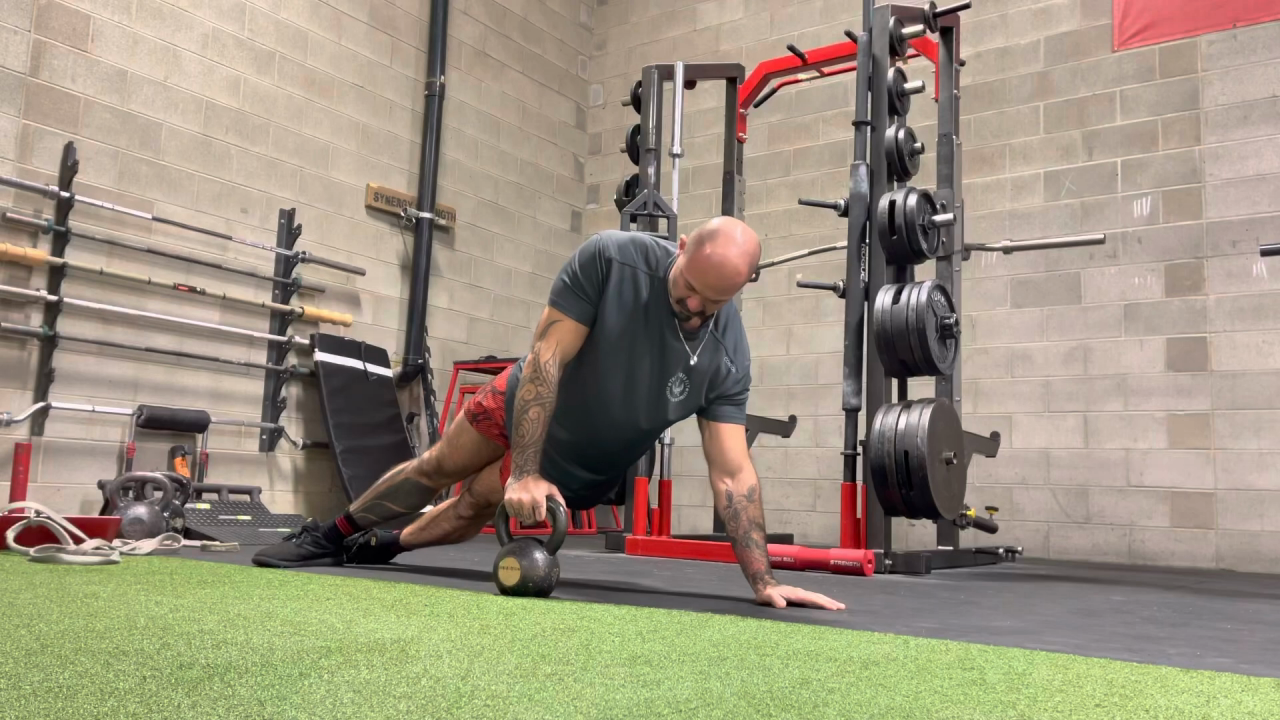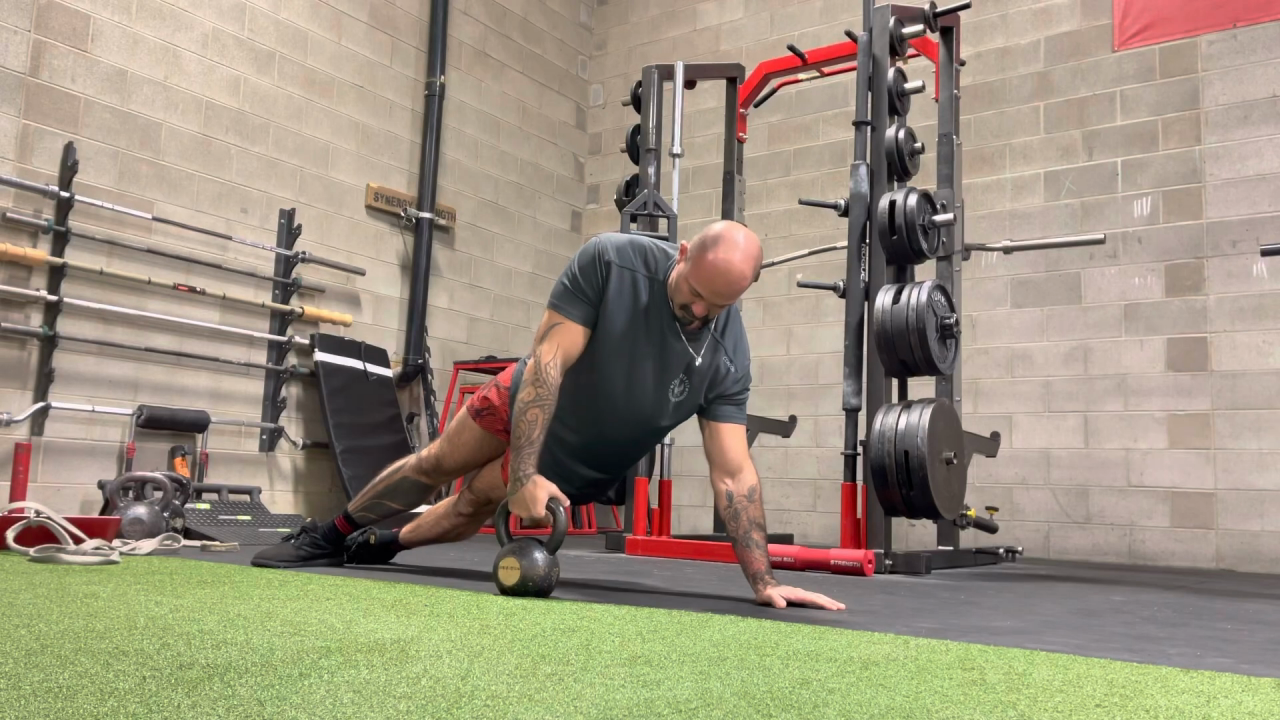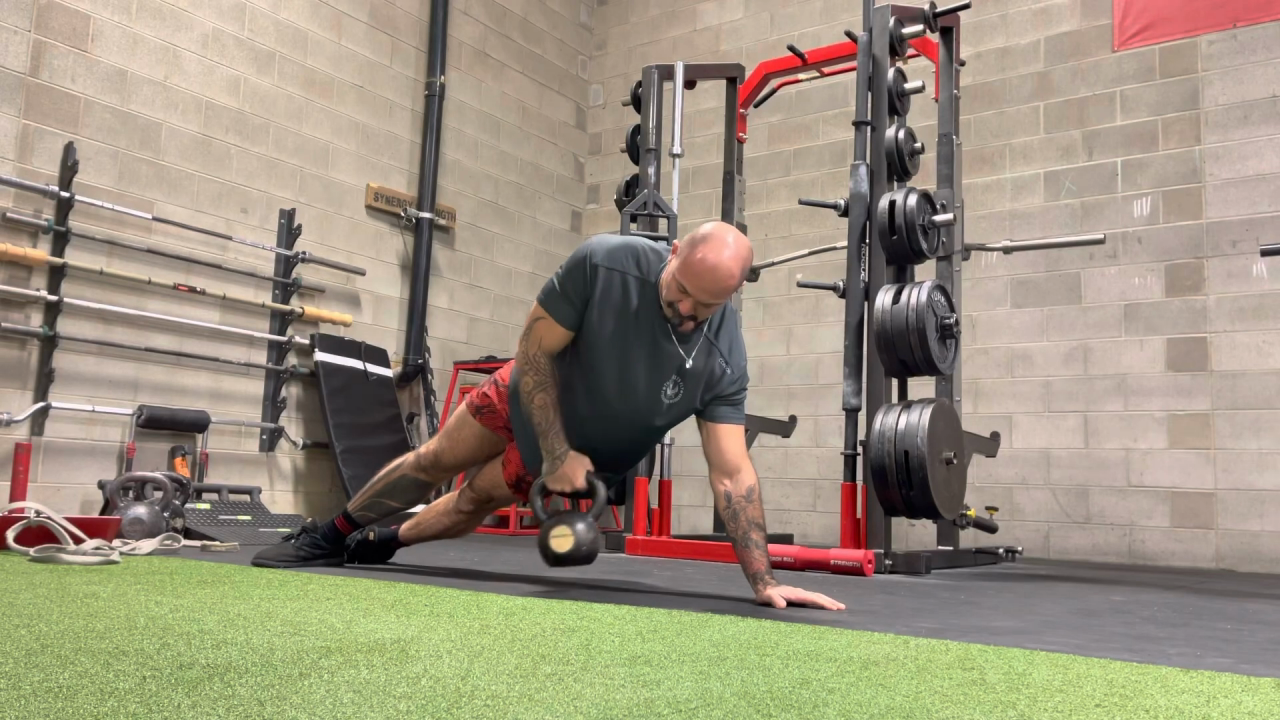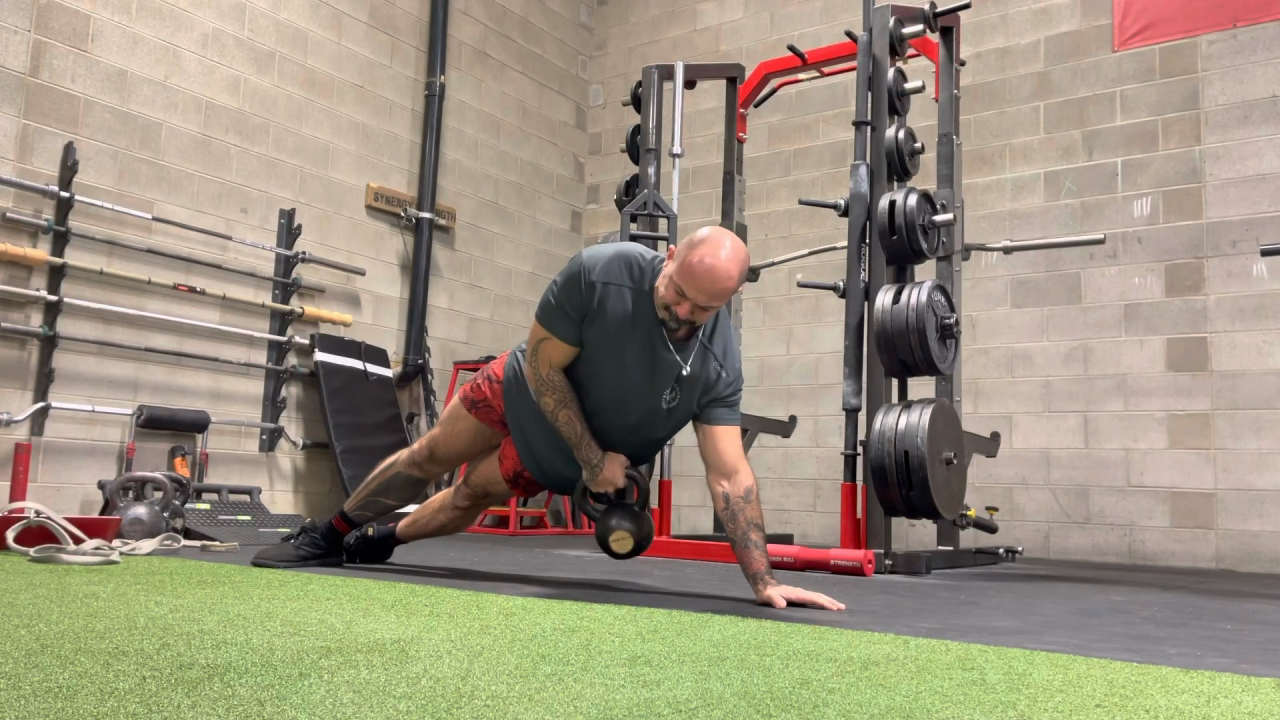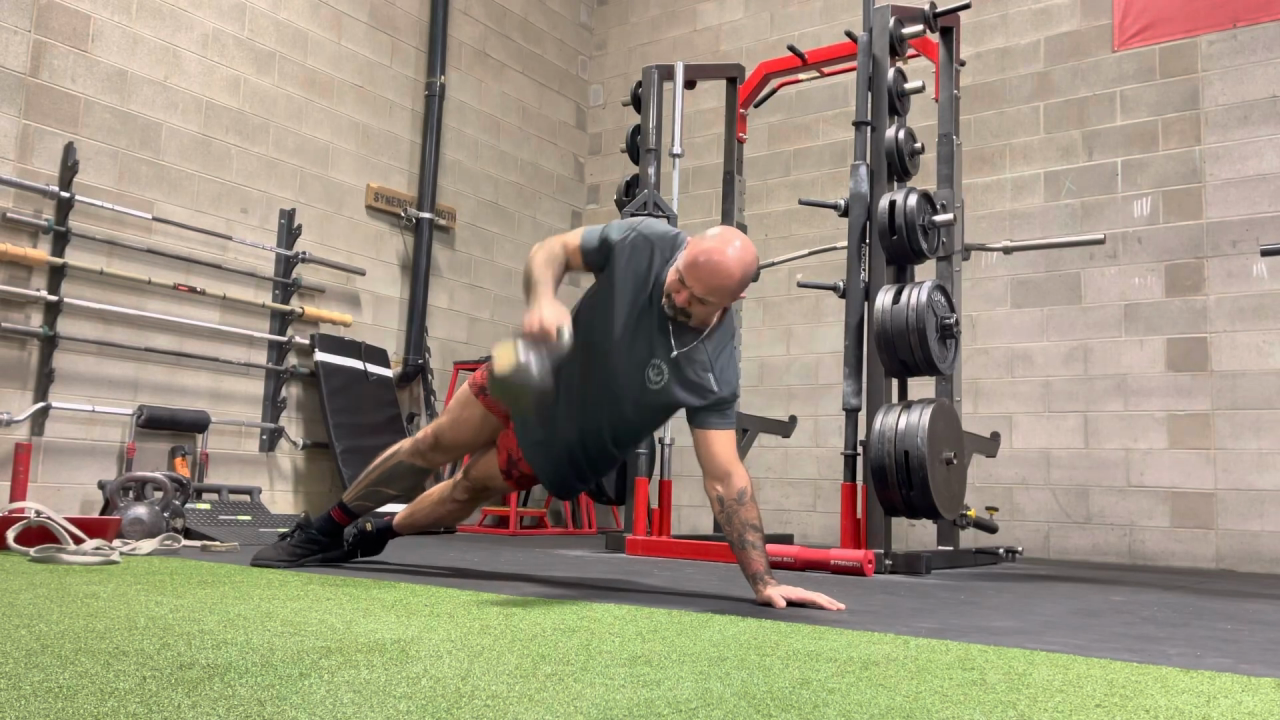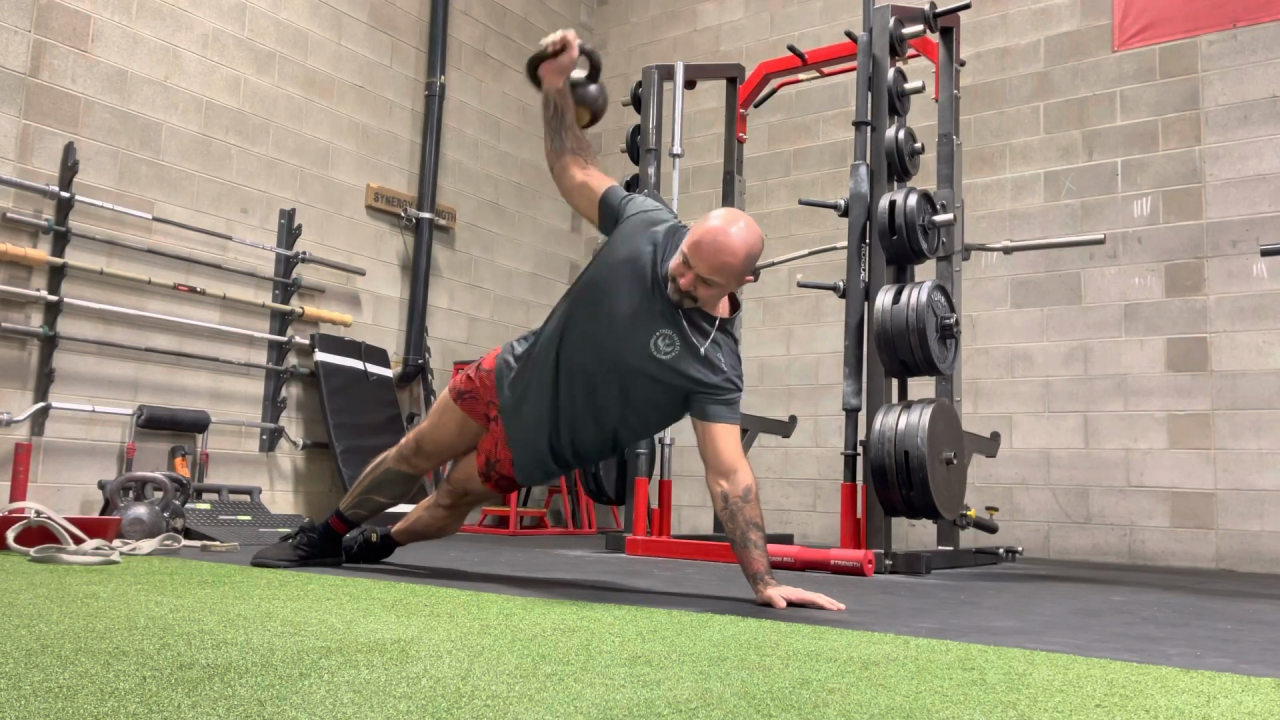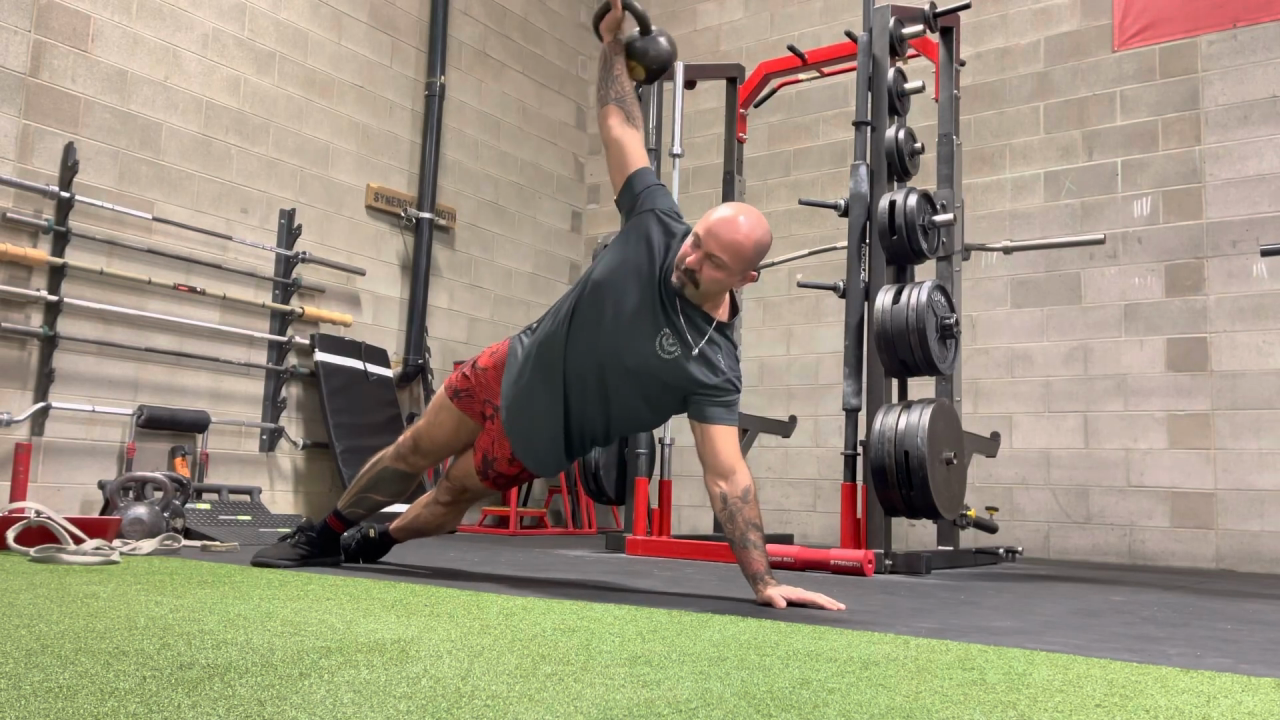
dt=0.4s
person 1, frame 1
left shoulder: (727, 357)
right shoulder: (610, 259)
left elbow: (731, 473)
right elbow: (547, 357)
left wrist: (763, 580)
right wrist: (523, 472)
left hip: (580, 466)
right hip: (523, 405)
left knee: (474, 508)
right knee: (437, 470)
left ankle: (378, 546)
right ankle: (333, 535)
person 1, frame 2
left shoulder: (727, 357)
right shoulder: (610, 260)
left elbow: (732, 474)
right elbow: (548, 362)
left wrist: (763, 580)
right wrist: (523, 475)
left hip: (580, 461)
right hip: (525, 403)
left knee: (475, 504)
right knee: (435, 466)
left ankle: (378, 545)
right ankle: (332, 534)
person 1, frame 3
left shoulder: (723, 358)
right shoulder: (603, 262)
left elbow: (731, 473)
right elbow: (535, 349)
left wrist: (764, 580)
right wrist: (557, 455)
left hip: (588, 449)
right hip: (526, 397)
left knee: (477, 500)
right knee: (433, 463)
left ankle: (380, 543)
right ankle: (332, 535)
person 1, frame 4
left shoulder: (717, 362)
right shoulder: (597, 272)
left elbow: (729, 474)
right elbow: (543, 367)
left wrist: (763, 580)
right wrist: (594, 460)
right hip: (521, 390)
left knee: (472, 496)
right knee: (428, 458)
left ankle: (377, 541)
right ankle: (330, 534)
person 1, frame 5
left shoulder: (712, 370)
right shoulder: (646, 241)
left elbow: (725, 476)
right elbow: (552, 250)
left wrist: (763, 580)
right wrist: (542, 298)
left hip: (560, 439)
left knee: (471, 488)
right knee: (431, 446)
left ankle: (373, 535)
right ankle: (327, 529)
person 1, frame 6
left shoulder: (712, 361)
right shoulder: (649, 223)
left elbow: (728, 475)
right elbow: (572, 170)
left wrist: (764, 581)
right wrist: (559, 87)
left hip: (538, 441)
right hip: (511, 373)
left knee: (452, 502)
right knee: (416, 454)
left ankle: (369, 547)
right ankle: (326, 536)
person 1, frame 7
left shoulder: (711, 363)
right shoulder: (658, 224)
left elbow: (727, 476)
right elbow: (619, 127)
left wrist: (763, 582)
left hip: (537, 432)
right hip: (512, 368)
left knee: (455, 493)
right knee: (415, 452)
left ankle: (371, 543)
right ankle: (326, 535)
